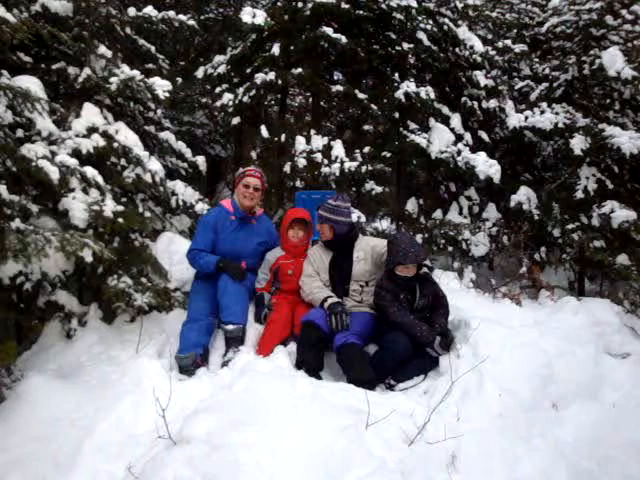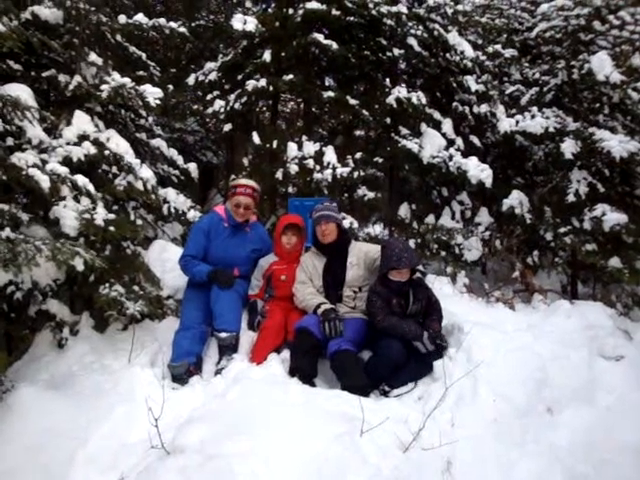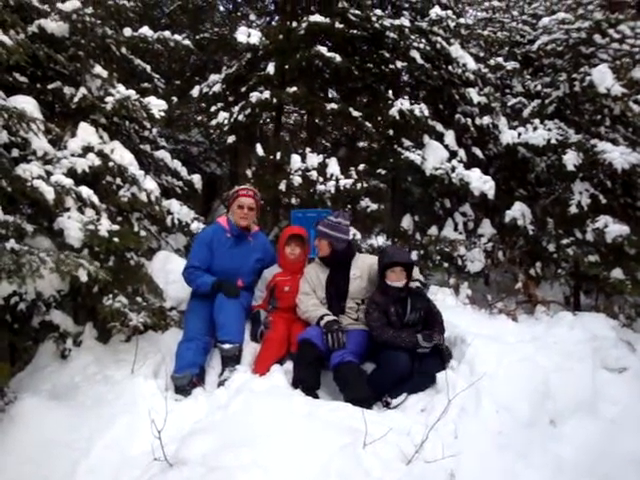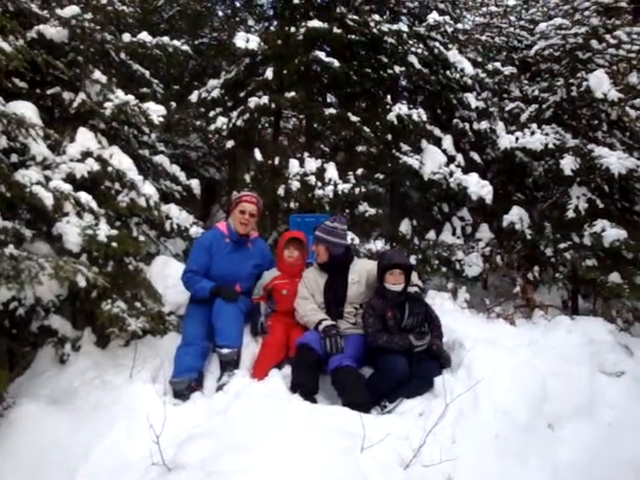
dt=1s
person 1, frame 1
left shoulder: (265, 225)
right shoulder: (215, 216)
right elbow: (195, 255)
right wrist: (222, 263)
left hip: (243, 280)
right hip: (210, 277)
left knee: (229, 281)
right knee: (199, 315)
left ankle: (234, 337)
right ankle: (190, 359)
person 1, frame 2
left shoulder: (259, 233)
right shoulder: (208, 223)
right elbow: (187, 261)
right wrist: (212, 273)
left hip: (236, 287)
right hip: (203, 285)
left knee: (224, 289)
right knee: (192, 322)
left ankle: (227, 345)
right ankle: (184, 367)
person 1, frame 3
left shoulder: (261, 242)
right shoulder: (210, 234)
right elbow: (191, 273)
right wrist: (217, 284)
left hip: (240, 298)
right hip: (206, 296)
left knee: (227, 301)
right knee: (196, 334)
left ankle: (230, 358)
right ankle: (186, 379)
person 1, frame 4
left shoulder: (260, 247)
right shoulder: (210, 239)
right elbow: (190, 277)
right wrist: (216, 289)
left hip: (238, 303)
right hip: (205, 300)
left knee: (225, 305)
right knee: (194, 339)
left ankle: (229, 364)
right ankle: (184, 383)
person 2, frame 1
left shoulder: (369, 246)
right shoulder: (315, 252)
right elbow: (309, 284)
right wrist: (330, 302)
left hip: (362, 310)
right hip: (331, 312)
left knee: (345, 340)
right knee: (314, 319)
left ankle: (363, 388)
right ankle: (306, 376)
person 2, frame 2
left shoulder: (362, 251)
right shoulder: (308, 259)
right elbow: (302, 290)
right wrist: (324, 309)
left hip: (355, 316)
right hip: (324, 318)
left knee: (339, 346)
right knee: (307, 326)
left ankle: (357, 394)
right ankle: (300, 383)
person 2, frame 3
left shoulder: (366, 264)
right shoulder: (312, 270)
right elbow: (306, 302)
right wrist: (327, 321)
left hip: (357, 328)
right hip: (328, 330)
left knee: (342, 358)
right knee: (310, 338)
left ankle: (360, 405)
right ankle: (303, 395)
person 2, frame 4
left shoulder: (364, 268)
right shoulder: (311, 275)
right elbow: (304, 307)
right wrist: (325, 326)
left hip: (356, 333)
right hip: (325, 335)
left knee: (340, 363)
right knee: (309, 342)
left ankle: (359, 409)
right ankle: (302, 399)
person 3, frame 1
left shoulder: (425, 279)
right shoulder: (385, 286)
left elbow: (441, 304)
right elbow: (400, 318)
left wrist: (437, 328)
right wrist: (429, 338)
left hip: (422, 330)
right hip: (394, 331)
left knee: (444, 341)
right knee: (400, 346)
left ankle: (398, 377)
person 3, frame 2
left shoulder: (418, 284)
right shoulder: (378, 291)
left elbow: (434, 309)
right elbow: (384, 321)
left wrist: (431, 332)
right wrist: (416, 334)
left hip: (417, 337)
right hip: (389, 338)
left knee: (434, 349)
right knee: (394, 352)
left ankle: (392, 383)
person 3, frame 3
left shoulder: (417, 294)
right shoulder: (377, 300)
left elbow: (435, 319)
right elbow: (381, 333)
left wrist: (434, 339)
right wrist: (415, 339)
left hip: (419, 348)
right hip: (390, 349)
left knee: (435, 363)
right knee: (400, 363)
left ankle: (393, 394)
person 3, frame 4
left shoulder: (416, 300)
right shoulder: (375, 304)
left elbow: (434, 324)
right elbow: (375, 339)
left wrist: (435, 346)
right wrist: (409, 340)
left hip: (415, 353)
right hip: (387, 354)
left knee: (432, 368)
right knee: (398, 368)
left ankle: (389, 399)
person 4, frame 1
right shoulder: (274, 256)
right elbow: (262, 283)
right wrist: (261, 304)
left hip: (304, 299)
right hip: (281, 297)
left knee: (303, 316)
right knee: (281, 315)
right ankle: (264, 355)
person 4, frame 2
right shoulder: (267, 262)
right elbow: (256, 289)
right wrist: (254, 311)
left hip: (298, 306)
right hip: (275, 304)
left knee: (296, 323)
right knee: (275, 322)
right ankle: (257, 362)
person 4, frame 3
right shoulder: (271, 273)
right elbow: (260, 300)
left hip: (301, 317)
right hip: (279, 314)
left knee: (299, 336)
right knee: (277, 335)
right ankle: (260, 373)
person 4, frame 4
right shoulder: (271, 276)
right elbow: (258, 296)
right hip: (278, 318)
left knee: (298, 340)
right knee: (275, 340)
right ankle: (258, 377)
